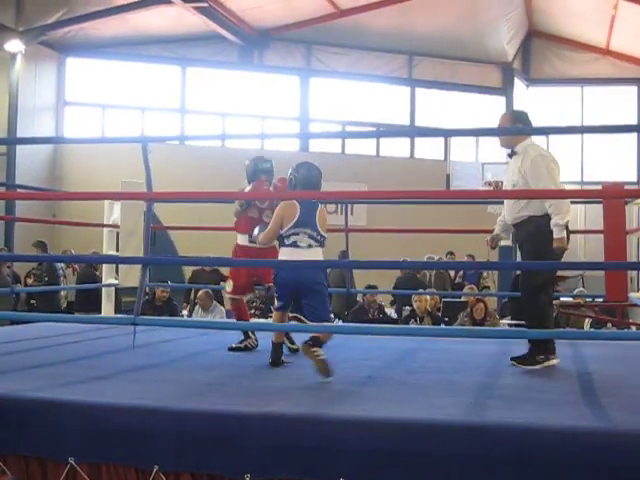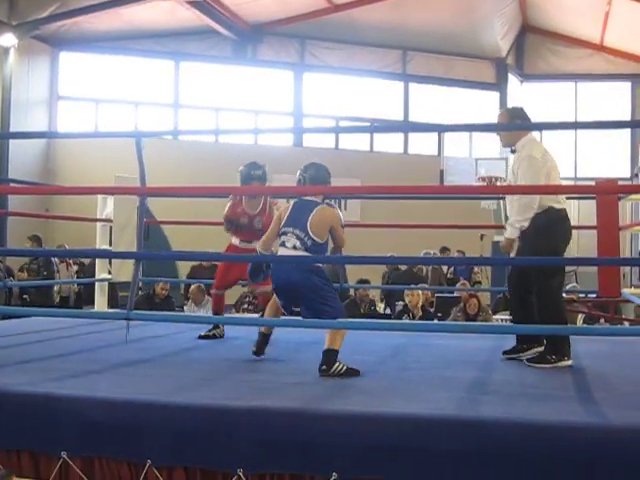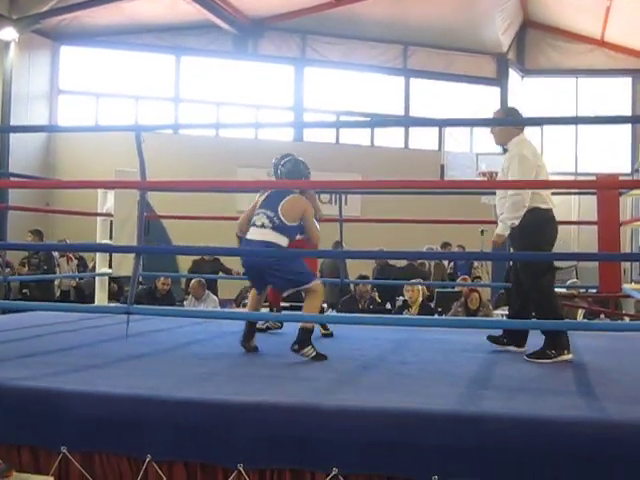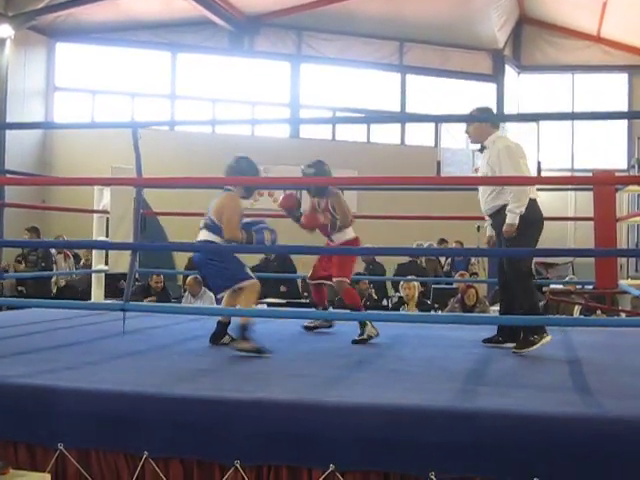
dt=0.4s
person 1, frame 1
left shoulder: (536, 156)
right shoulder: (516, 160)
right elbow: (513, 204)
left wrist: (559, 232)
right wrist: (498, 231)
left hip: (542, 231)
right hip: (529, 231)
left knee: (535, 290)
right knee: (533, 291)
left ankle: (543, 350)
right ankle: (541, 350)
person 1, frame 2
left shoulder: (531, 154)
right shoulder: (524, 153)
left elbow: (527, 198)
left wrist: (511, 233)
right wrist: (517, 232)
left hip: (545, 226)
right hip: (538, 228)
left knee: (546, 288)
right knee: (518, 282)
left ankle: (558, 351)
right ankle: (529, 340)
person 1, frame 3
left shoulder: (520, 153)
right shoulder: (517, 152)
left elbow: (518, 197)
left wrist: (502, 229)
left hip: (531, 224)
right hip: (529, 225)
left knee: (538, 284)
right knee: (521, 283)
left ankle: (558, 345)
right ankle: (514, 337)
person 1, frame 4
left shoulder: (504, 147)
right shoulder: (488, 153)
left elbow: (518, 184)
left wrist: (512, 219)
right wrist: (491, 228)
left hip: (520, 219)
right hip: (505, 220)
left knee: (518, 273)
right knee: (507, 277)
left ankle: (535, 331)
right ankle: (509, 333)
person 2, frame 1
left shoulder: (286, 207)
right shoulder: (321, 211)
left elbow: (264, 240)
left wrist: (260, 234)
left hip: (286, 270)
right hip: (313, 272)
left knee: (282, 309)
right knee: (323, 324)
left ankle: (276, 354)
right ankle: (314, 344)
person 2, frame 2
left shoulder: (287, 208)
right shoulder: (329, 213)
left elbow: (266, 242)
right elbow: (340, 246)
left wrist: (258, 260)
right wrist: (336, 223)
left hip: (280, 268)
right hip: (308, 272)
left knee: (278, 300)
right knee: (336, 317)
left ankle: (261, 344)
right ankle: (329, 362)
person 2, frame 3
left shoulder: (265, 196)
right shoulder: (302, 203)
left elbow: (241, 225)
right elbow: (313, 238)
left wrist: (243, 242)
right wrist: (308, 220)
left hip: (250, 250)
right hip: (273, 253)
left knee: (260, 288)
right knee: (316, 290)
left ankle: (249, 337)
right ankle: (303, 342)
person 2, frame 4
left shoulder: (227, 197)
right shoulder: (232, 201)
right elbow: (231, 234)
left wrist: (248, 225)
right wrist: (257, 237)
left hip: (209, 252)
right hip: (211, 253)
left knee: (236, 289)
right knee: (251, 287)
left ankle: (220, 333)
right ankle: (243, 336)
person 3, frame 1
right shoulder: (246, 193)
right elbow: (237, 213)
right wrist: (247, 201)
left hip: (267, 251)
right hip: (243, 251)
right knee: (235, 296)
left ankle: (286, 334)
right ankle: (249, 337)
person 3, frame 2
left shoulder: (268, 203)
right shoulder: (235, 201)
right elbow: (229, 230)
left wrist: (267, 231)
right wrist: (229, 221)
left hip: (257, 251)
right hip: (236, 249)
left knee: (265, 292)
right knee: (218, 289)
right ankle: (217, 326)
person 3, frame 3
left shoulder: (304, 193)
left elbow: (319, 215)
left hip: (306, 243)
right hip: (287, 241)
left ankle: (321, 322)
right ankle: (274, 319)
person 3, frame 4
left shoulder: (335, 197)
right shoulder: (315, 199)
left elbow: (347, 222)
right elbow: (310, 225)
left wrist: (322, 222)
right wrist: (295, 211)
left hip: (348, 245)
right hip: (333, 246)
left knee: (340, 283)
right knee: (314, 281)
left ankle: (367, 325)
right ankle: (324, 318)
